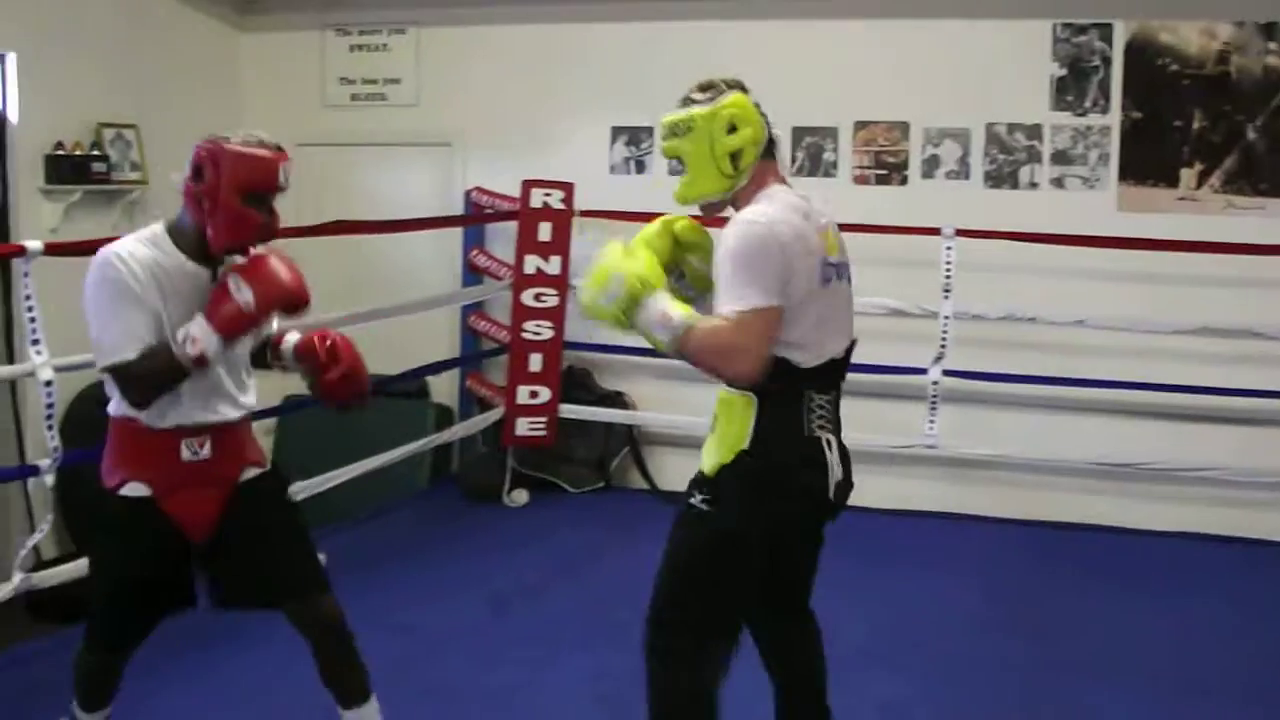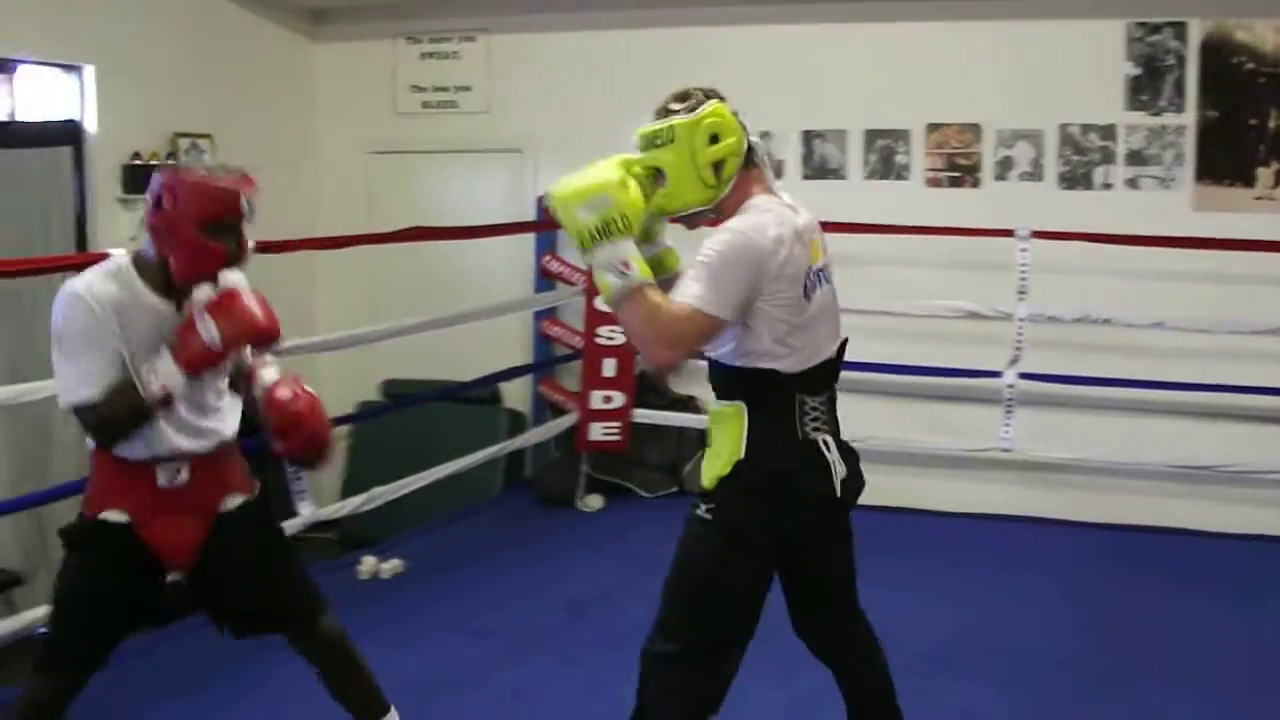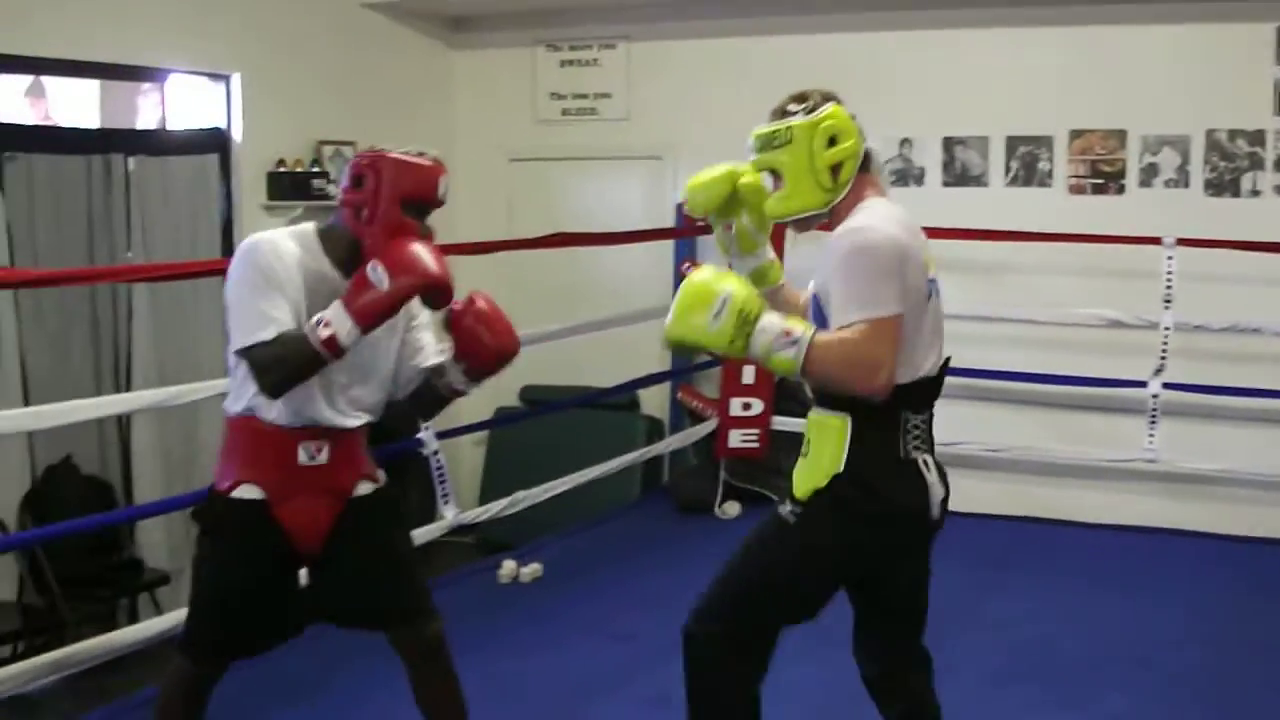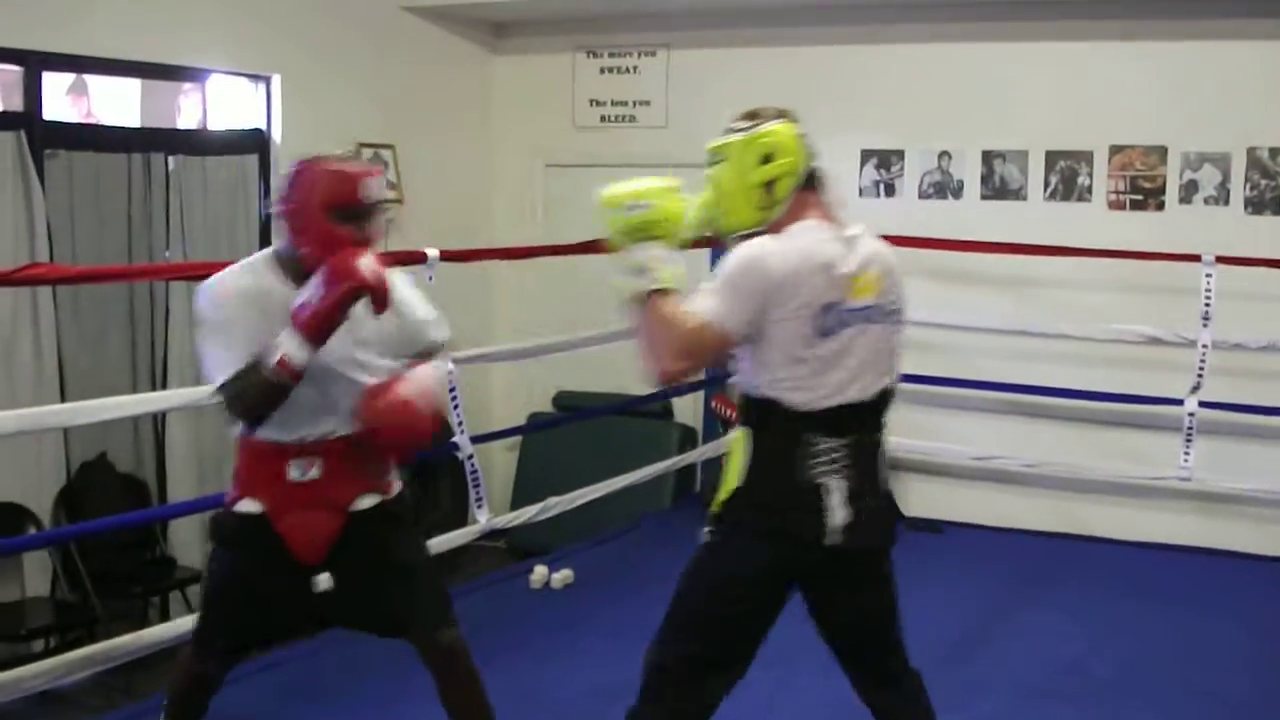
dt=0.5s
person 1, frame 1
left shoulder: (756, 228)
right shoulder: (812, 220)
left elbow: (743, 359)
left wrist: (648, 304)
right wrist: (697, 277)
left hip: (759, 468)
right hip: (814, 461)
left knee: (681, 640)
right knee: (783, 618)
person 1, frame 2
left shoulder: (744, 239)
right shoulder: (791, 219)
left elbow: (662, 347)
right elbow: (698, 311)
left wrist: (607, 248)
right wrist: (637, 240)
left hip: (763, 476)
right hip: (818, 465)
left knee: (683, 653)
right knee: (835, 622)
person 1, frame 3
left shoulder: (863, 238)
right shoulder: (890, 228)
left elbow: (869, 370)
right elbow: (820, 329)
left wrist: (754, 330)
right wrist: (750, 250)
left hip: (854, 494)
right hip: (906, 486)
left knee: (719, 636)
right knee: (894, 659)
person 1, frame 4
left shoulder: (765, 261)
right shoulder: (879, 257)
left elbow: (671, 360)
left wrist: (649, 254)
left hip: (771, 513)
right hip: (861, 510)
person 2, frame 1
left shoulder: (247, 263)
right shoulder: (122, 265)
right elbow: (136, 387)
left wrist: (307, 351)
right wrist: (219, 321)
left hip: (235, 461)
right hip: (147, 474)
left knee: (320, 611)
right knee: (109, 639)
person 2, frame 2
left shoulder: (222, 287)
right shoulder: (88, 300)
right elbow: (102, 429)
left wrist: (275, 390)
right wrist: (184, 358)
left hip: (220, 490)
right hip: (127, 501)
left knee: (317, 630)
right knee: (63, 669)
person 2, frame 3
left shoulder: (389, 278)
right shoulder: (270, 255)
left elbow: (419, 400)
right elbow: (272, 376)
left wrist: (466, 365)
right wrist: (359, 308)
left hip: (348, 474)
right hip: (259, 478)
left knee: (422, 634)
right knee: (207, 652)
person 2, frame 4
left shoulder: (380, 282)
right shoulder: (229, 292)
left elbow: (431, 353)
right elbow: (247, 407)
left wrist: (416, 389)
right wrist: (312, 320)
left hip: (362, 487)
right hip: (270, 493)
left knee: (441, 639)
right knee: (214, 649)
